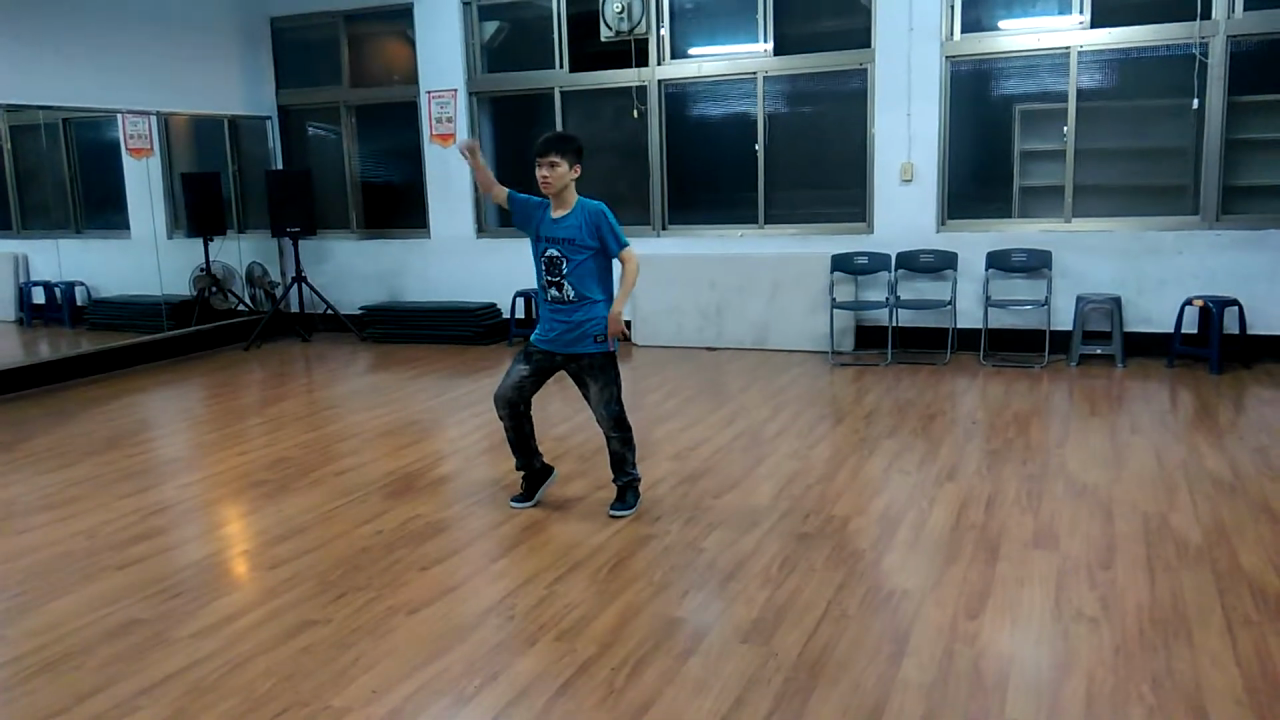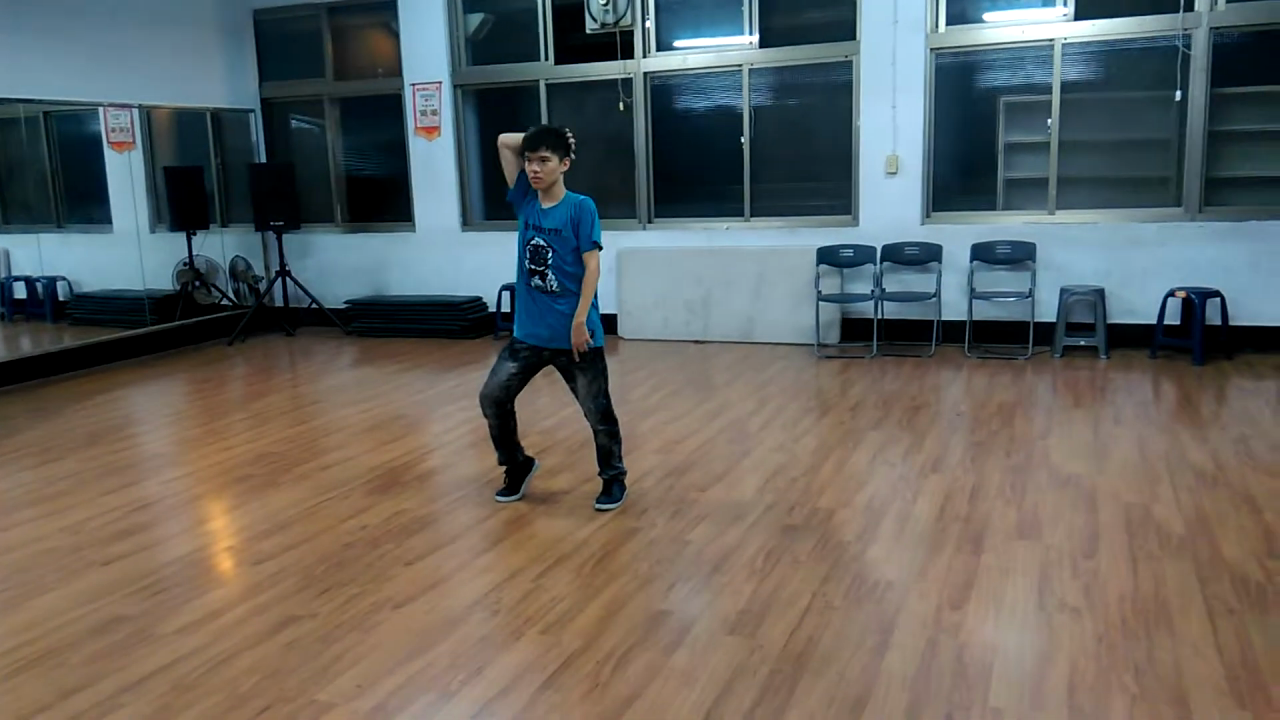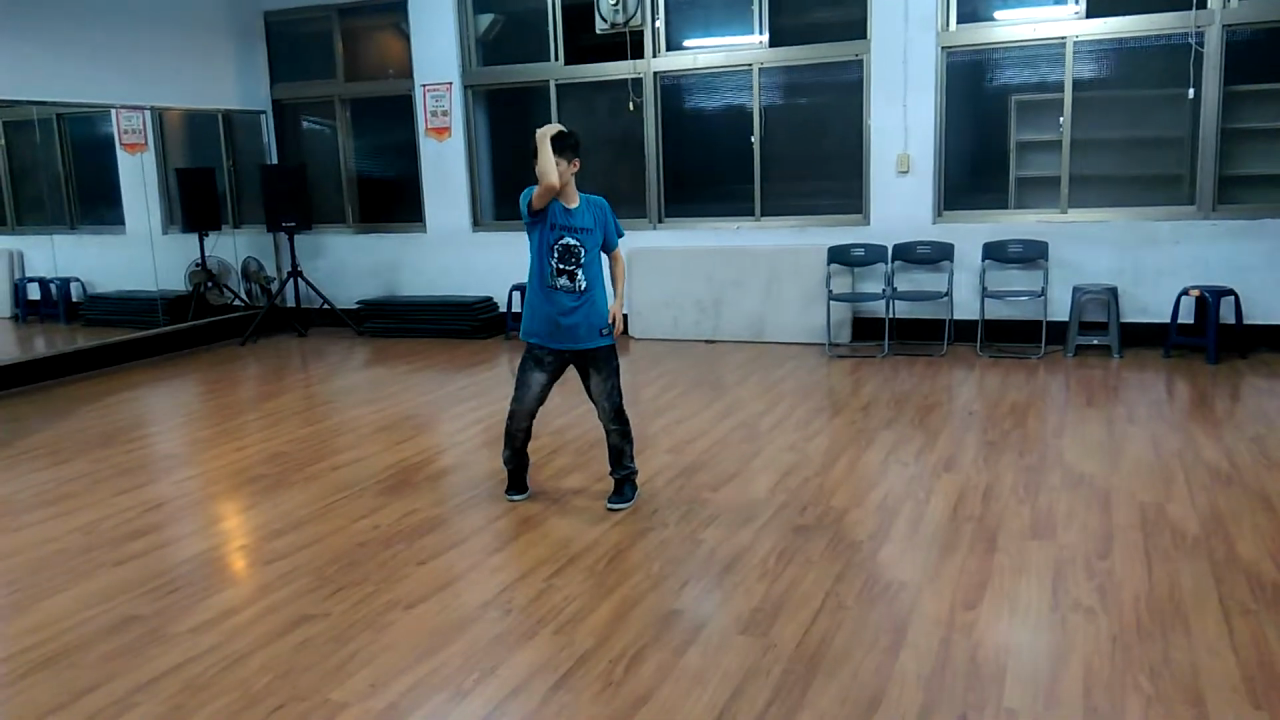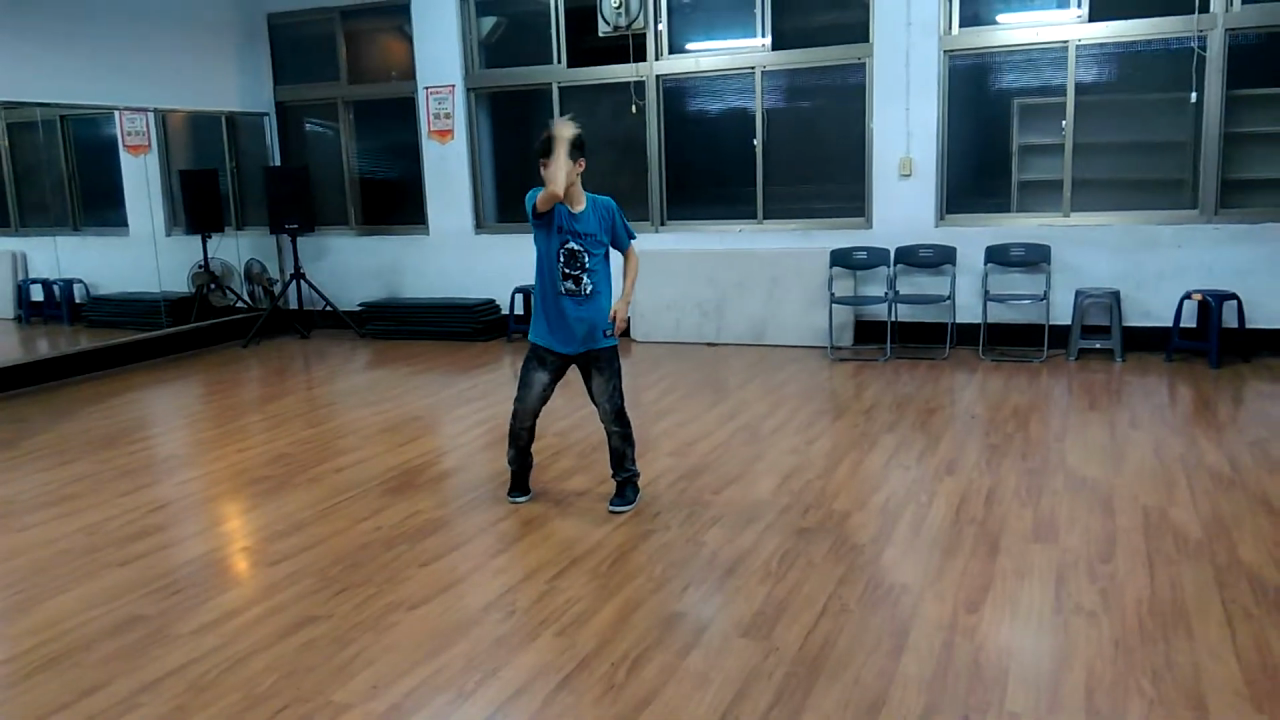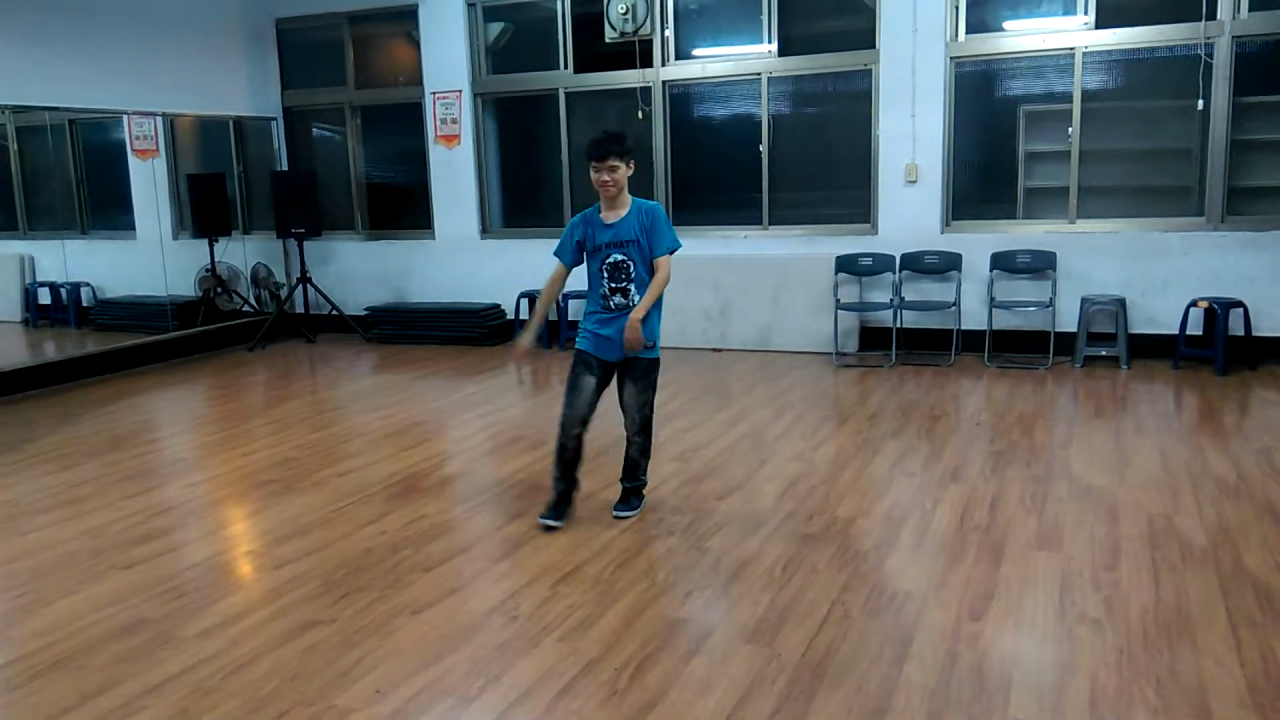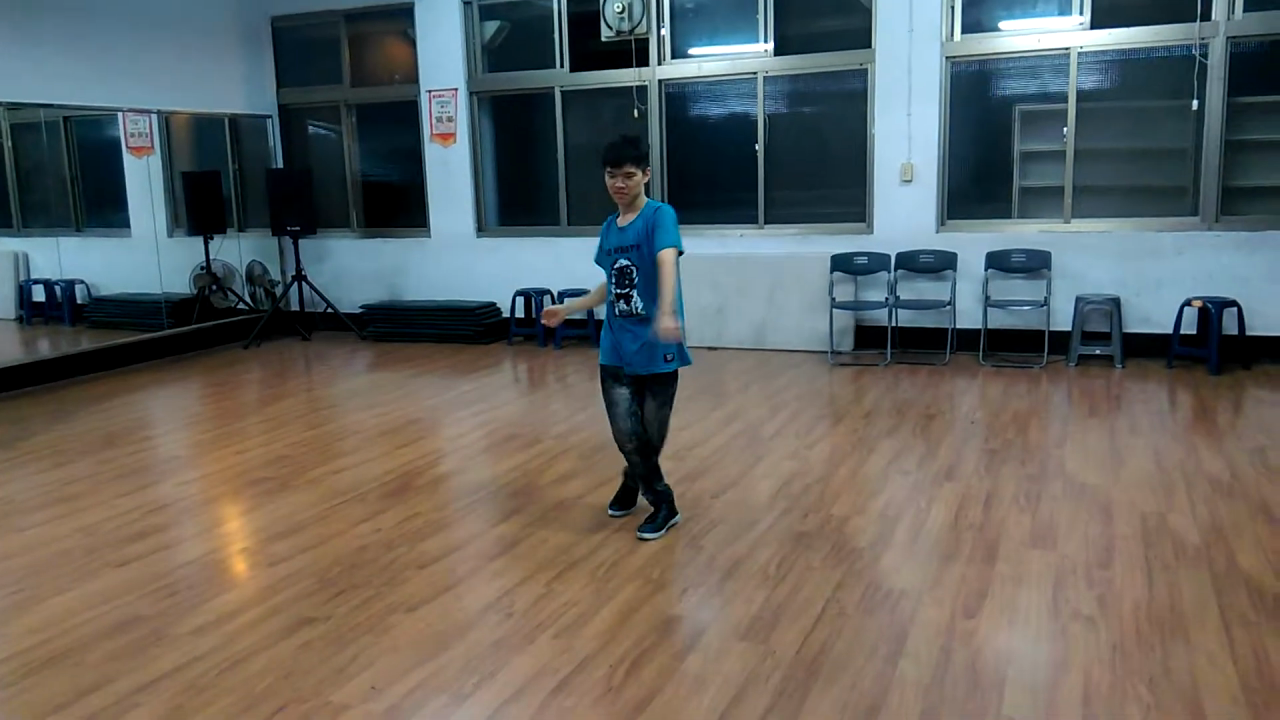
dt=0.5s
person 1, frame 1
left shoulder: (594, 213)
right shoulder: (533, 210)
left elbow: (629, 260)
right elbow: (493, 190)
left wrist: (617, 308)
right wrist: (475, 158)
left hip: (590, 338)
right hip: (546, 336)
left knee: (609, 416)
right knee: (507, 398)
left ankle: (627, 484)
right ankle: (536, 472)
person 1, frame 2
left shoulder: (581, 207)
right shoulder: (525, 200)
left elbow: (592, 267)
right elbow: (503, 142)
left wrist: (581, 322)
right wrist: (532, 143)
left hip: (573, 333)
right hip: (529, 332)
left knee: (597, 411)
right knee: (492, 397)
left ankle: (614, 478)
right ankle: (517, 466)
person 1, frame 3
left shoulder: (598, 208)
right shoulder: (534, 205)
left elbow: (615, 257)
right elbow: (549, 184)
left wrist: (619, 302)
right wrist: (542, 137)
left hip: (593, 332)
right hip: (544, 334)
left knee: (610, 410)
right knee: (522, 409)
left ankle: (625, 478)
right ankle: (516, 471)
person 1, frame 4
left shoulder: (605, 208)
right shoulder: (537, 202)
left elbow: (630, 255)
right elbow: (555, 195)
left wrist: (624, 300)
right wrist: (560, 139)
left hip: (597, 332)
right hip: (549, 333)
left knee: (612, 412)
right knee: (524, 411)
left ankle: (627, 481)
right ankle: (519, 473)
person 1, frame 5
left shoulder: (652, 214)
right shoulder: (581, 225)
left elbow: (663, 271)
right elbow: (557, 279)
left wrist: (637, 317)
right wrist: (531, 330)
left hip: (639, 340)
right hip: (594, 340)
left knee: (637, 423)
right knee: (572, 420)
left ankle: (633, 488)
right ankle: (562, 492)
person 1, frame 6
left shoulder: (659, 217)
right shoulder: (609, 226)
left elbow: (666, 264)
left wrist: (666, 313)
right wrist: (567, 308)
left hip: (656, 352)
right hip: (615, 350)
left knee: (651, 436)
right knee: (626, 434)
left ankle: (634, 484)
right ankle: (663, 507)
